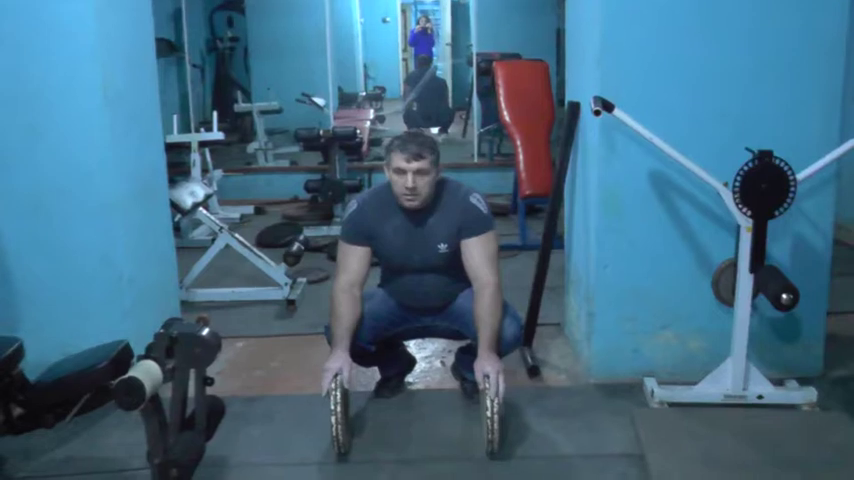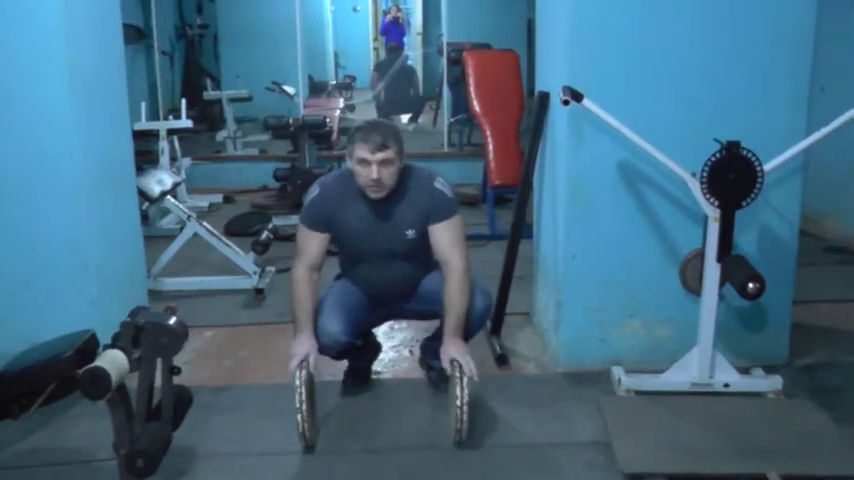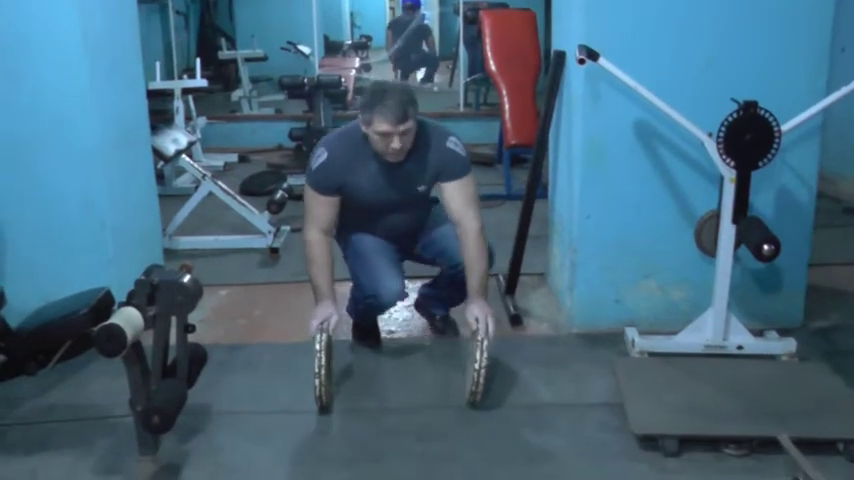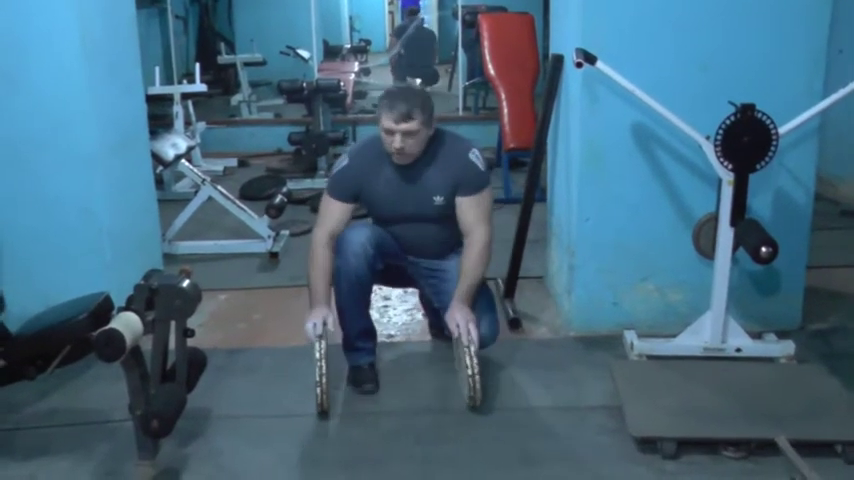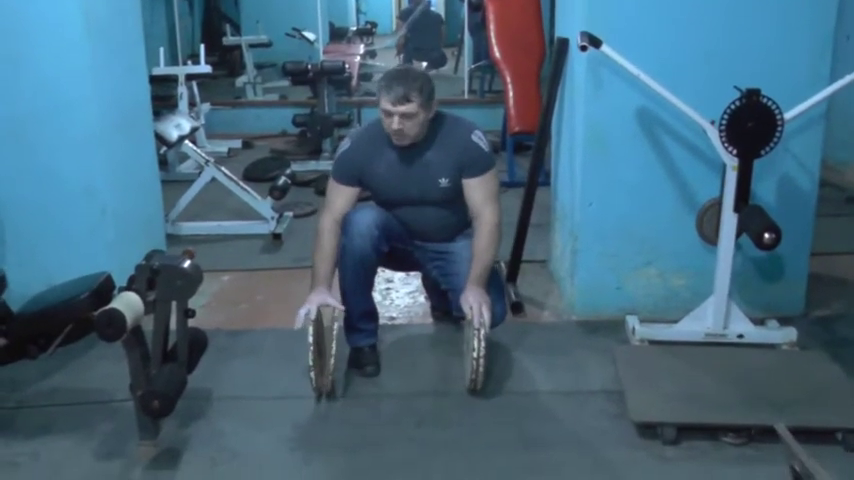
dt=1s
person 1, frame 1
left shoulder: (467, 204)
right shoulder: (363, 209)
left elbow: (486, 281)
right elbow: (348, 285)
left wrist: (486, 352)
right wrist: (340, 350)
left hip: (456, 300)
right hip: (396, 302)
left knee: (508, 332)
right knee: (343, 334)
left ankle: (468, 366)
right ankle: (394, 366)
person 1, frame 2
left shoulder: (432, 189)
right shoulder: (325, 194)
left elbow: (455, 264)
right elbow: (306, 268)
left wrist: (452, 337)
right wrist: (304, 333)
left hip: (420, 284)
right hip: (359, 289)
left knee: (478, 305)
right knee: (329, 335)
left ankle: (433, 355)
right ankle: (361, 355)
person 1, frame 3
left shoulder: (443, 145)
right shoulder: (333, 154)
left elbow: (469, 223)
right elbow: (317, 231)
left wrist: (477, 298)
right wrist: (325, 300)
left hip: (422, 223)
right hip: (364, 234)
left knee: (477, 253)
right knee: (387, 291)
left ankle: (433, 304)
right ankle: (362, 315)
person 1, frame 4
left shoulder: (463, 158)
right shoulder: (356, 162)
left elbow: (478, 235)
right elbow: (324, 235)
left wrist: (460, 303)
right wrist: (319, 305)
left hip: (445, 259)
right hip: (390, 255)
left knee: (481, 332)
right knee: (353, 241)
left ankle: (435, 305)
right ankle: (360, 355)
person 1, frame 5
left shoulder: (466, 139)
right shoulder: (358, 146)
left elbow: (486, 216)
right elbow: (331, 218)
left wrist: (475, 285)
right wrist: (320, 287)
left hip: (450, 242)
right hip: (395, 239)
left knee: (489, 312)
right knee: (359, 222)
left ankle: (439, 287)
right ankle: (362, 338)
